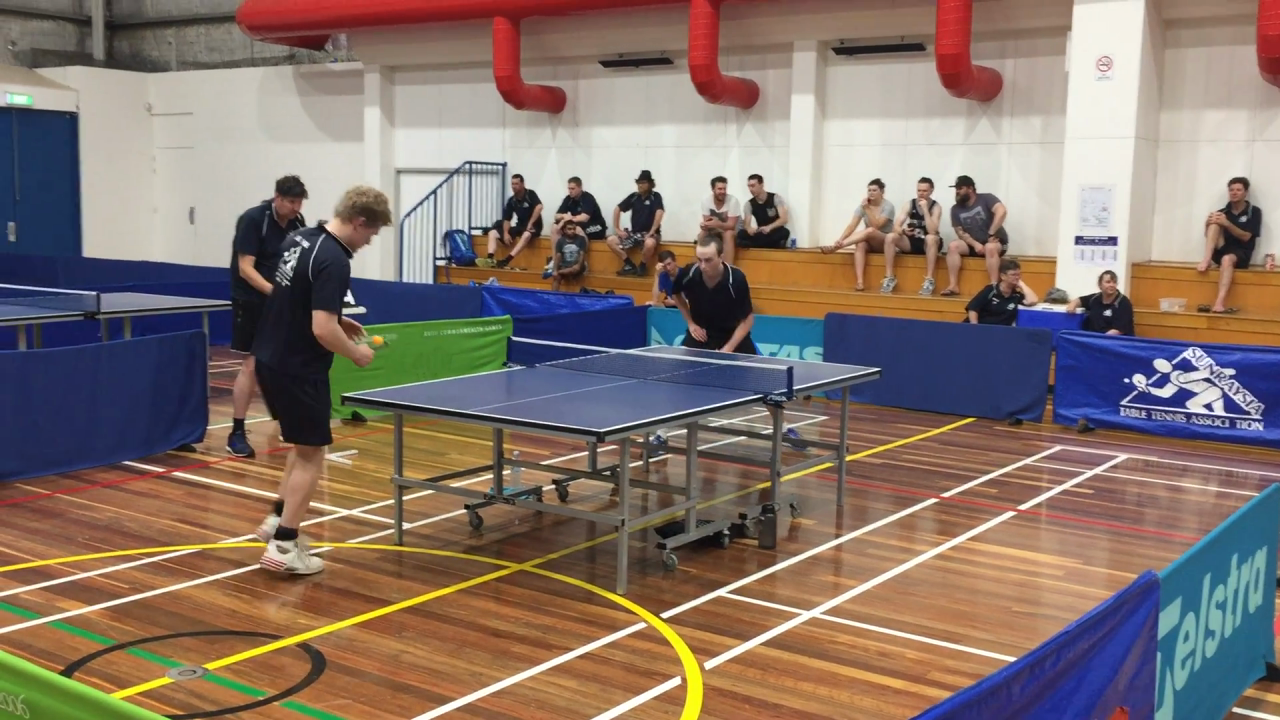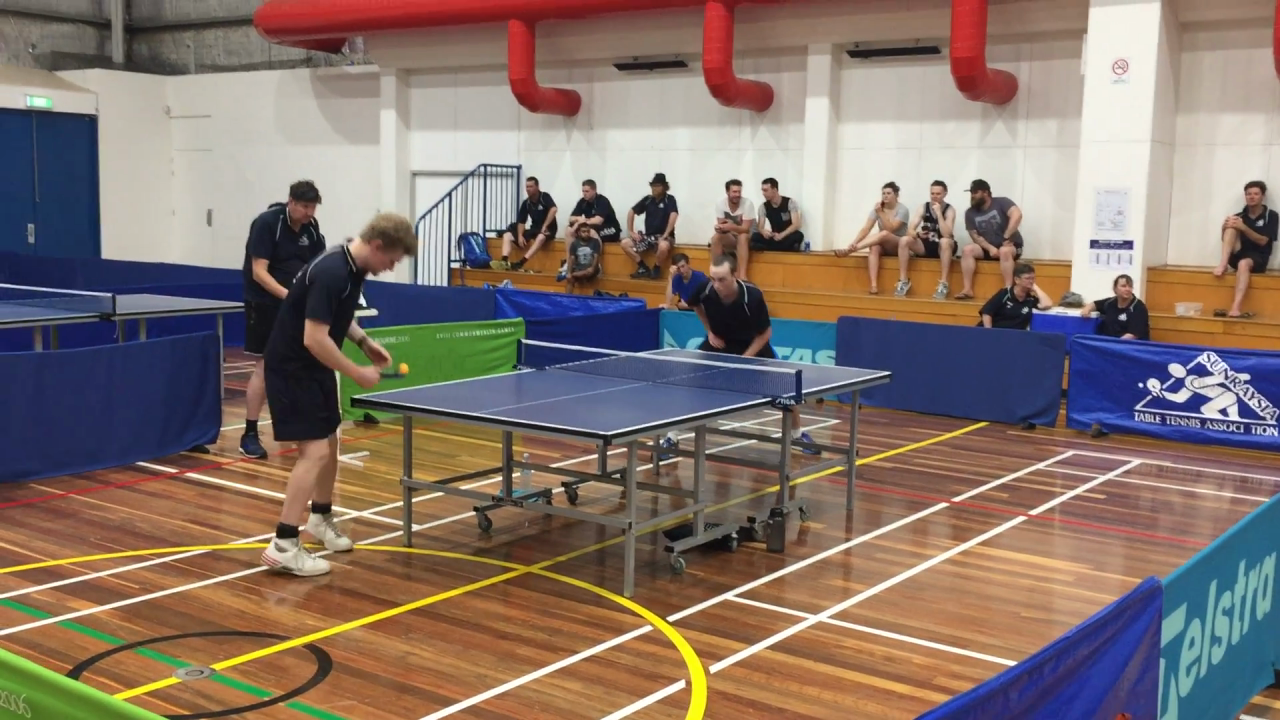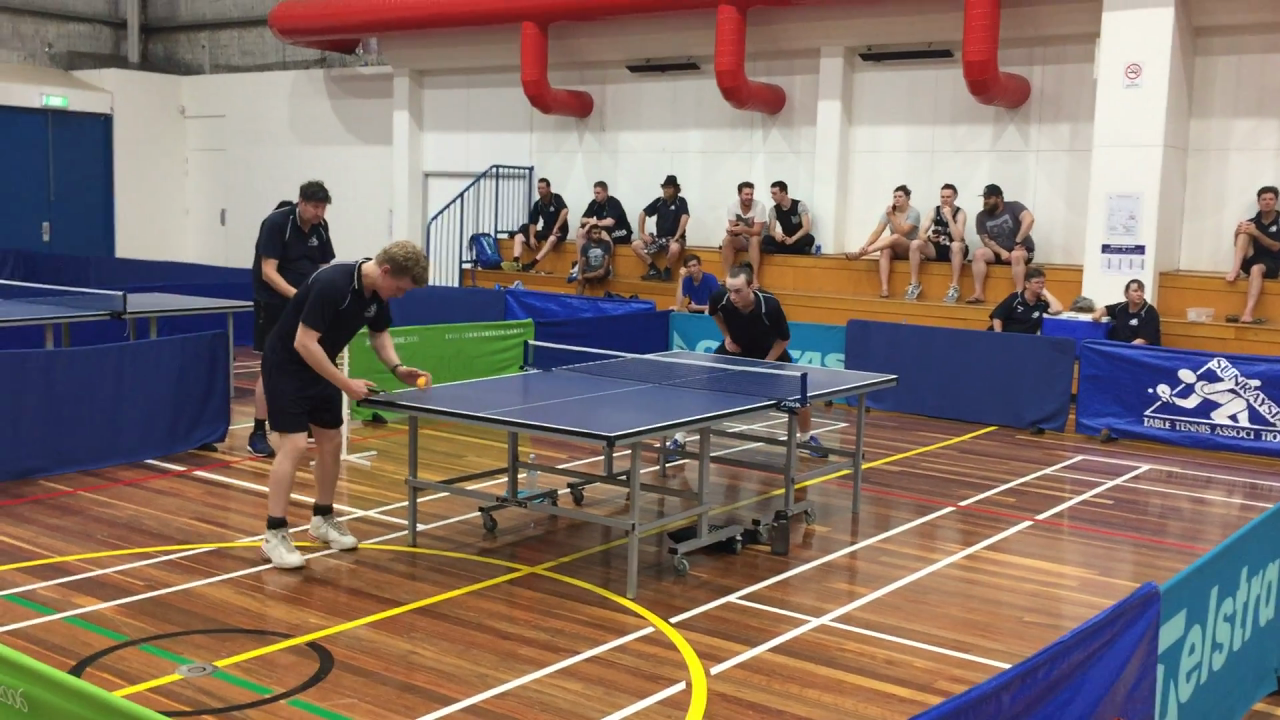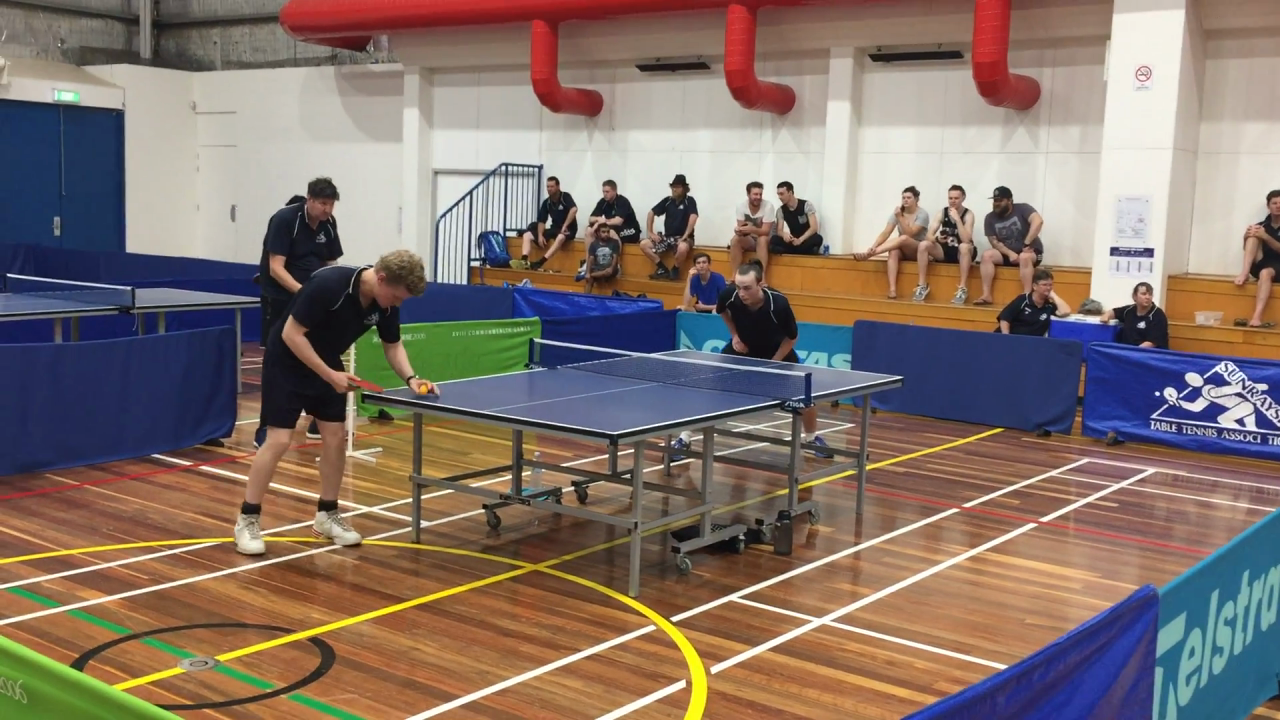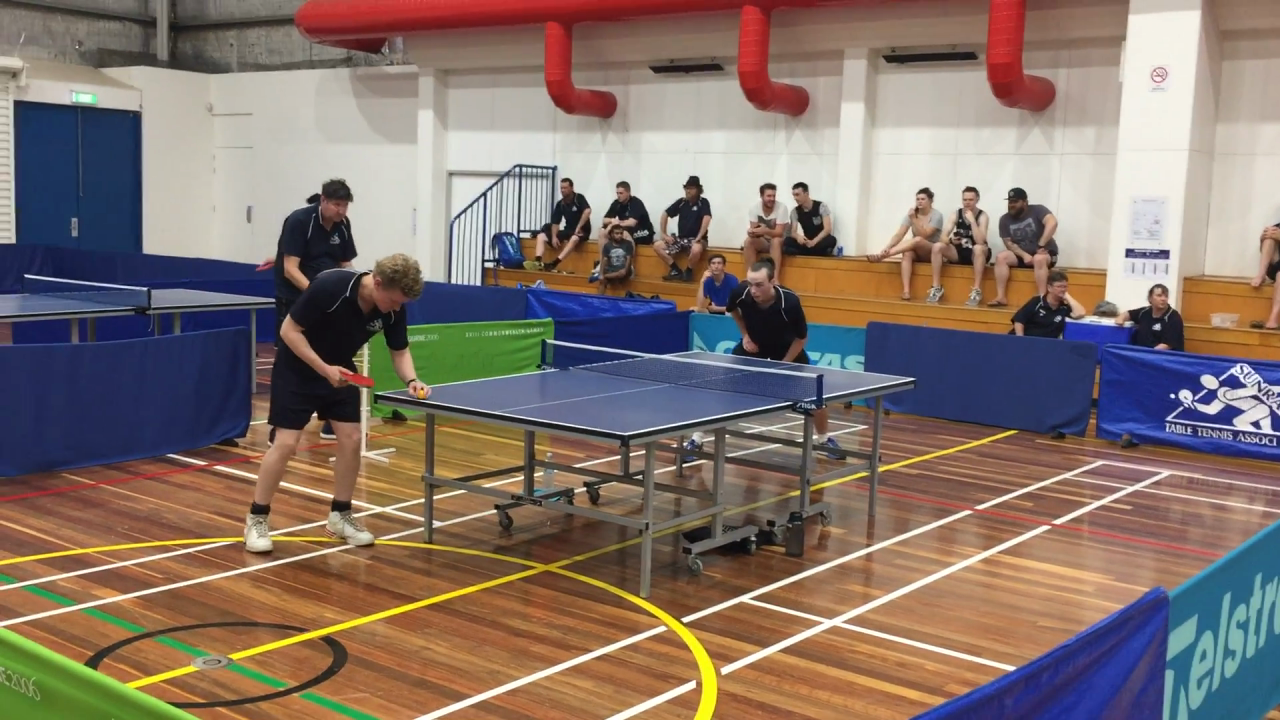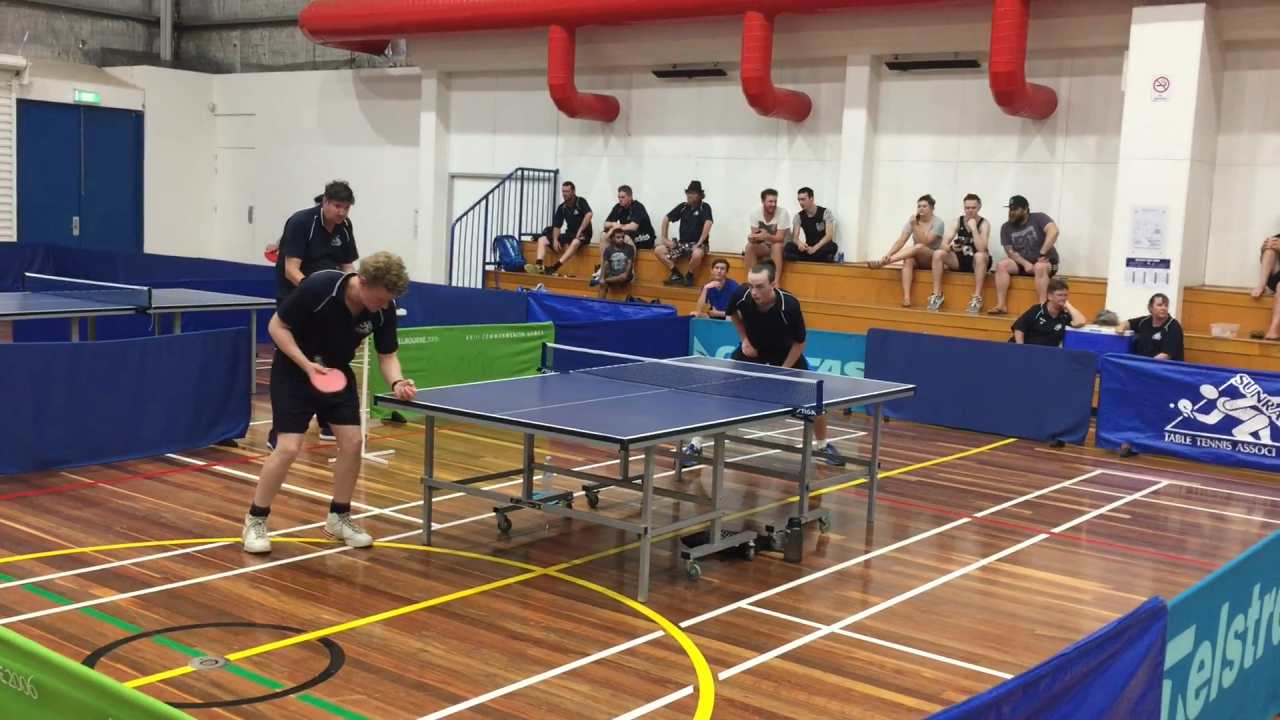
dt=0.2s
person 1, frame 1
left shoulder: (299, 239)
right shoulder: (335, 260)
right elbow: (322, 329)
left wrist: (339, 321)
right wrist: (356, 352)
left hip: (272, 360)
right hip: (300, 369)
left knee: (304, 445)
right knee: (310, 455)
left ankle: (280, 519)
right ankle: (282, 547)
person 1, frame 2
left shoulder: (347, 265)
right shoulder: (332, 273)
right elbow: (314, 339)
left wrist: (364, 341)
right wrist: (358, 373)
left hip: (310, 369)
right hip: (291, 368)
left knee: (329, 444)
right knee: (314, 452)
left ankle: (319, 518)
right ankle: (283, 546)
person 1, frame 3
left shoulder: (377, 292)
right shoulder: (333, 283)
left elbow: (379, 333)
right elbow: (304, 342)
left wrist: (398, 367)
right wrist: (345, 383)
left hip: (321, 367)
right hip: (287, 364)
left knee: (331, 442)
right knee: (295, 445)
left ankle: (322, 520)
right ankle: (274, 535)
person 1, frame 4
left shoulder: (387, 302)
right shoulder: (328, 285)
left elbow: (393, 345)
right elbow: (291, 334)
left wrist: (411, 378)
right wrist: (330, 376)
left hip: (326, 364)
right hip: (287, 361)
left knee: (336, 437)
right knee: (279, 440)
left ankle: (327, 515)
right ankle: (247, 519)
person 1, frame 5
left shoulder: (393, 308)
right shoulder: (329, 287)
left elbow: (399, 351)
right elbow: (289, 330)
left wrist: (411, 380)
right wrist: (324, 369)
left hip: (339, 369)
right hip: (297, 367)
left knee: (351, 439)
right knee: (286, 443)
left ankle: (340, 516)
right ankle: (256, 519)
person 1, frame 6
left shoulder: (385, 310)
right shoulder: (317, 288)
left elbow: (387, 355)
right elbow: (277, 326)
left wrist: (397, 382)
right wrist: (306, 365)
left hip: (337, 374)
right hip: (294, 372)
left knee: (352, 442)
right knee: (288, 448)
left ankle: (339, 517)
right ankle: (255, 520)
person 2, frame 1
left shoulder: (298, 222)
right shoulder: (252, 219)
right elbow: (245, 269)
right wrist: (274, 291)
right hip: (252, 301)
right knee: (251, 365)
right ankle: (237, 434)
person 2, frame 2
left shoulder: (311, 227)
right shoulder: (266, 223)
right elbow: (259, 272)
right wrist: (288, 295)
right hip: (265, 303)
right knee: (264, 367)
right ankle: (249, 435)
person 2, frame 3
left shoulder: (321, 227)
right shoulder: (276, 223)
left elbow: (323, 268)
right elbow: (268, 271)
right wrist: (296, 295)
right hip: (274, 302)
right ankle: (258, 433)
person 2, frame 4
left shoulder: (329, 224)
right shoulder: (284, 219)
left elbow: (330, 264)
right elbow: (275, 268)
right hip: (281, 298)
left ankle: (318, 421)
right ankle: (264, 428)
person 2, frame 5
left shoulder: (343, 225)
right shoulder: (298, 221)
left elbow: (345, 266)
right elbow: (290, 269)
right hip: (295, 299)
left ankle: (330, 421)
right ankle: (279, 428)
person 2, frame 6
left shoulder: (345, 227)
right shoulder: (300, 222)
left elbow: (347, 267)
right elbow: (291, 270)
left ankle: (329, 422)
right ankle: (278, 429)
person 3, frame 1
left shoulder: (736, 279)
right shoulder: (688, 274)
left elbow: (747, 319)
right elbow: (675, 293)
left wrist: (728, 349)
right wrist: (691, 323)
left hip: (734, 335)
right hip: (701, 333)
left ankle: (784, 428)
right ankle: (661, 433)
person 3, frame 2
left shoulder: (753, 296)
right shoulder: (705, 289)
left elbow: (765, 333)
right elbow: (694, 304)
right wrist: (710, 331)
left hip: (752, 346)
right hip: (719, 342)
left ankle: (798, 434)
person 3, frame 3
left shoulder: (770, 305)
right shoulder: (720, 298)
left elbow: (783, 339)
right wrist: (728, 336)
left hip: (769, 352)
right hip: (735, 348)
left ankle: (807, 437)
right ankle: (680, 438)
person 3, frame 4
left shoulder: (779, 304)
right shoulder: (729, 295)
left elbow: (791, 338)
right wrist: (734, 335)
left hip: (777, 351)
right hip: (742, 346)
left ankle: (811, 437)
person 3, frame 5
left shoulder: (790, 302)
right shoulder: (741, 293)
left elbow: (801, 338)
left wrist: (783, 365)
right wrist: (746, 335)
left hip: (788, 351)
right hip: (752, 346)
left ankle: (823, 439)
right ankle: (698, 438)
person 3, frame 6
left shoulder: (790, 305)
right shoulder: (741, 294)
left elbow: (799, 343)
right elbow: (733, 313)
right wrist: (744, 339)
left hip: (787, 354)
right hip: (752, 350)
left ankle: (822, 445)
